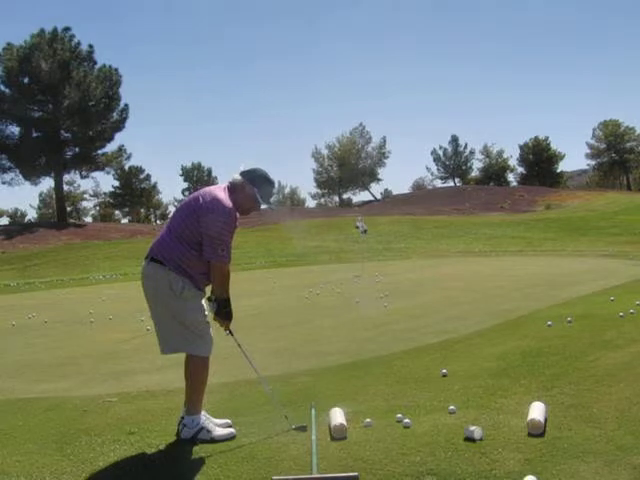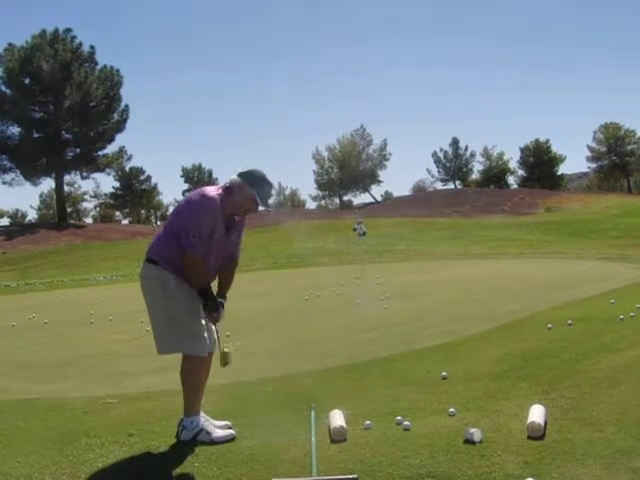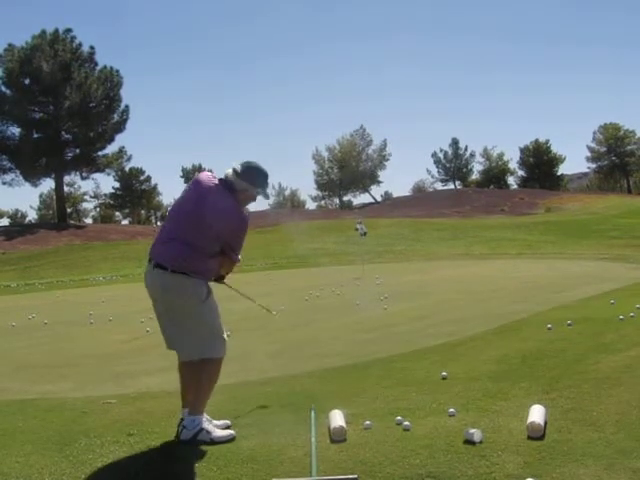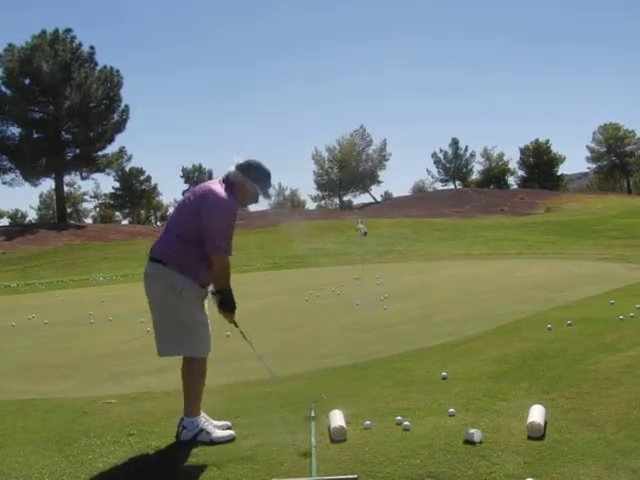
dt=0.7s
person 1, frame 1
left shoulder: (220, 201)
right shoulder: (221, 208)
left elbow: (218, 261)
right elbow: (219, 264)
left wrist: (217, 299)
right wrist: (223, 303)
left hip: (173, 276)
right hip: (169, 277)
left knee: (198, 345)
right knee: (199, 347)
left ankle: (192, 414)
right ankle: (191, 424)
person 1, frame 2
left shoulder: (235, 215)
right shoulder: (207, 203)
left elbow: (230, 257)
right elbow: (192, 255)
left wrist: (220, 297)
right wrist: (207, 295)
left hip: (185, 280)
right hip: (165, 277)
left knee: (206, 347)
right knee: (196, 347)
left ankle: (194, 416)
right ankle: (191, 425)
person 1, frame 3
left shoulder: (202, 181)
right shoulder: (237, 216)
right elbow: (230, 258)
right wrist: (218, 275)
left hip: (156, 272)
right hip: (184, 282)
left knee: (189, 348)
right knee: (213, 351)
left ankle: (190, 416)
right ankle: (193, 424)
person 1, frame 4
left shoulder: (216, 194)
right shoulder: (220, 200)
left elbow: (215, 253)
right elbow: (219, 256)
left wrist: (219, 291)
right wrist: (226, 296)
left hip: (173, 274)
right hip: (172, 277)
left knee: (196, 347)
right knee: (196, 349)
left ankle: (193, 416)
right ankle: (191, 425)
